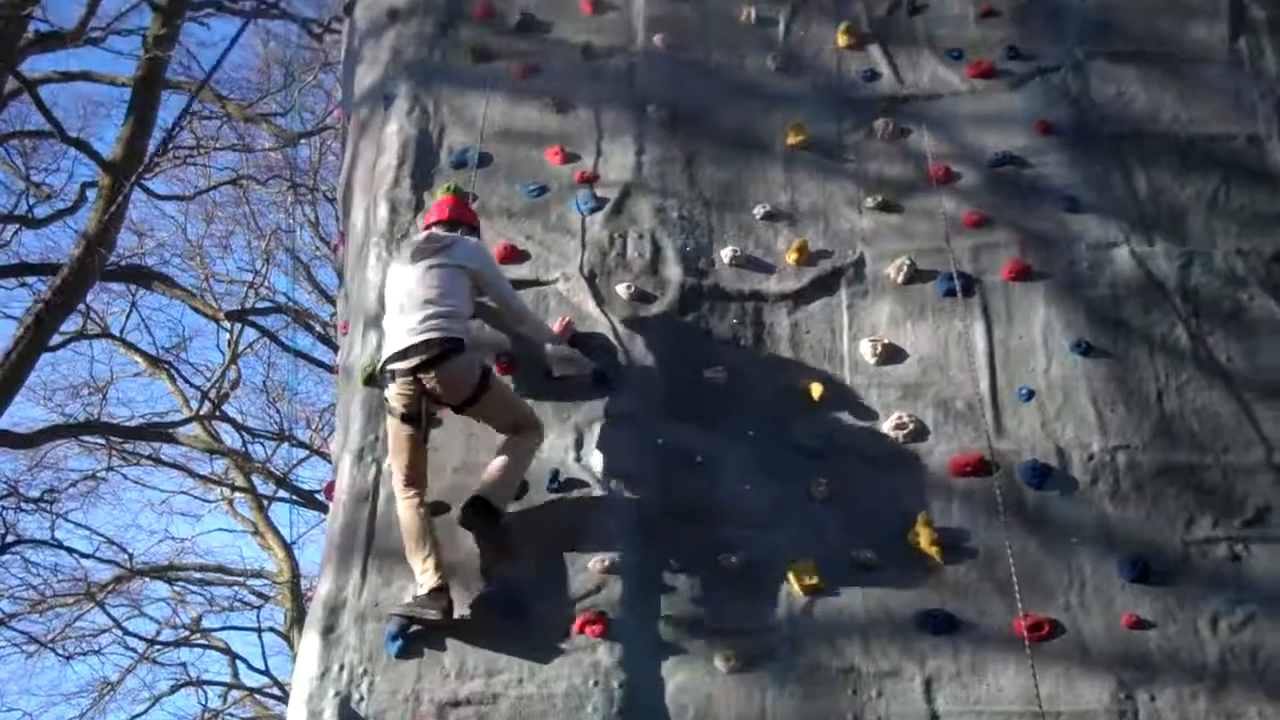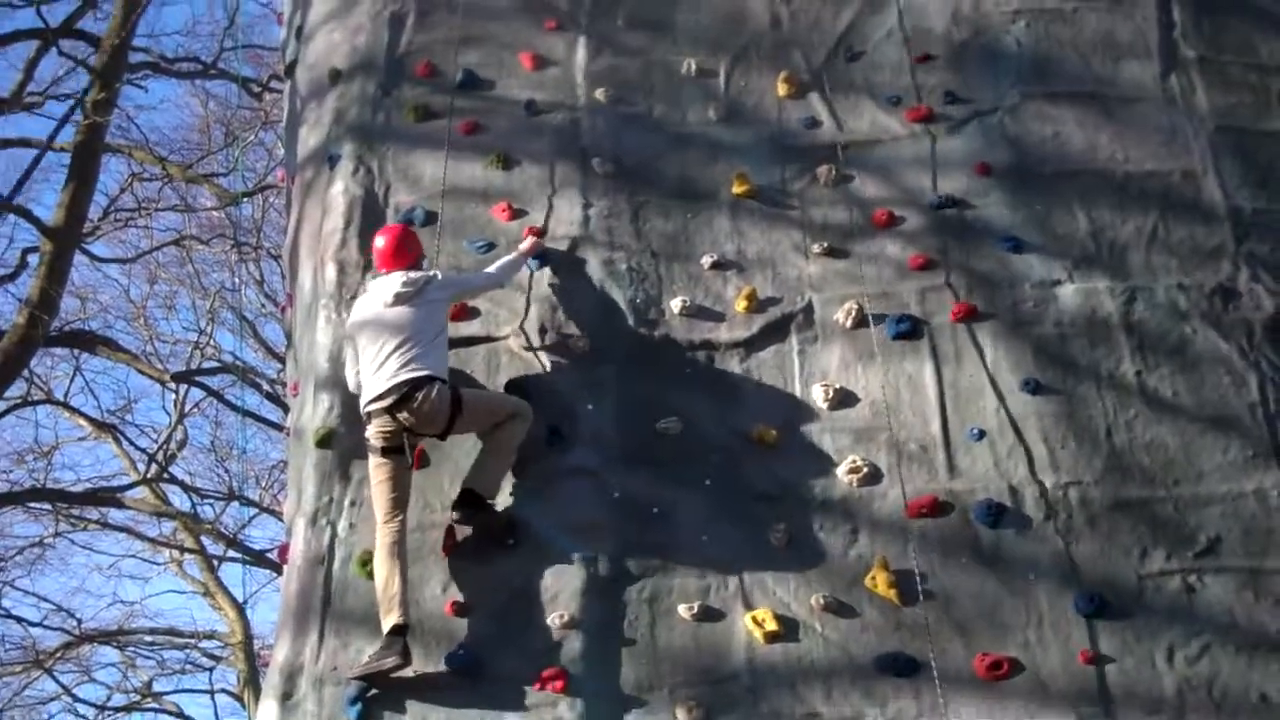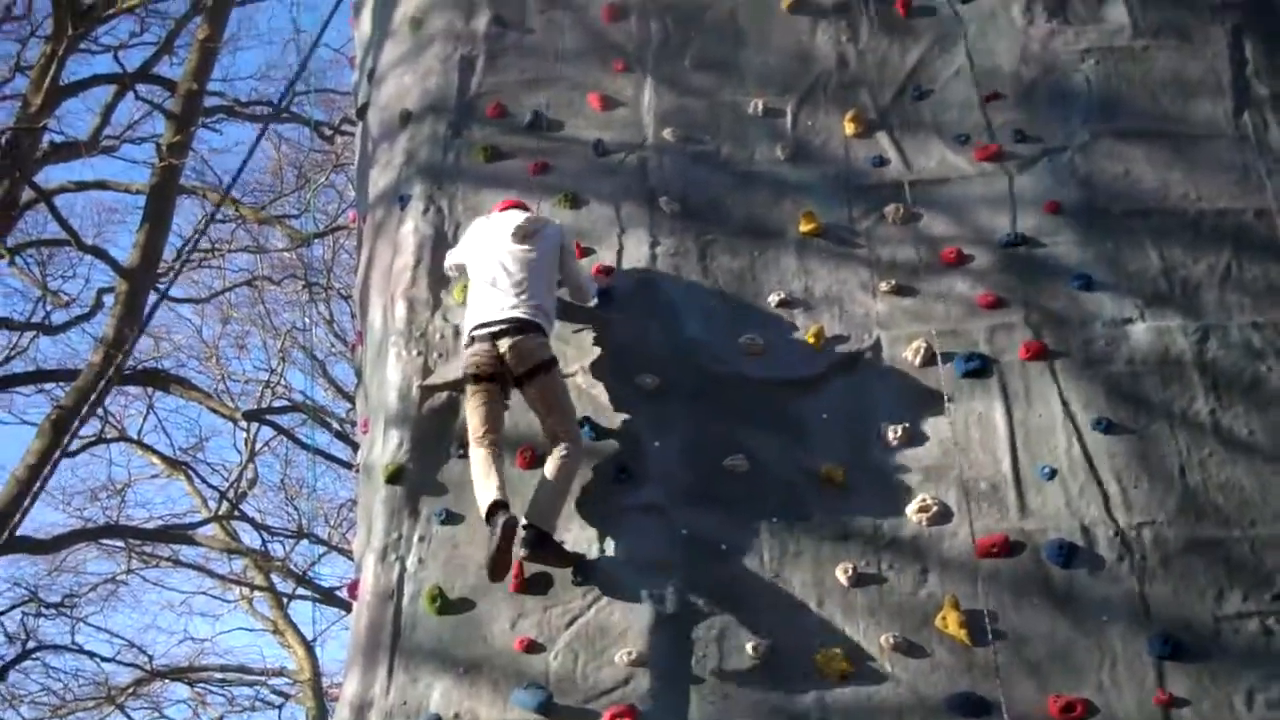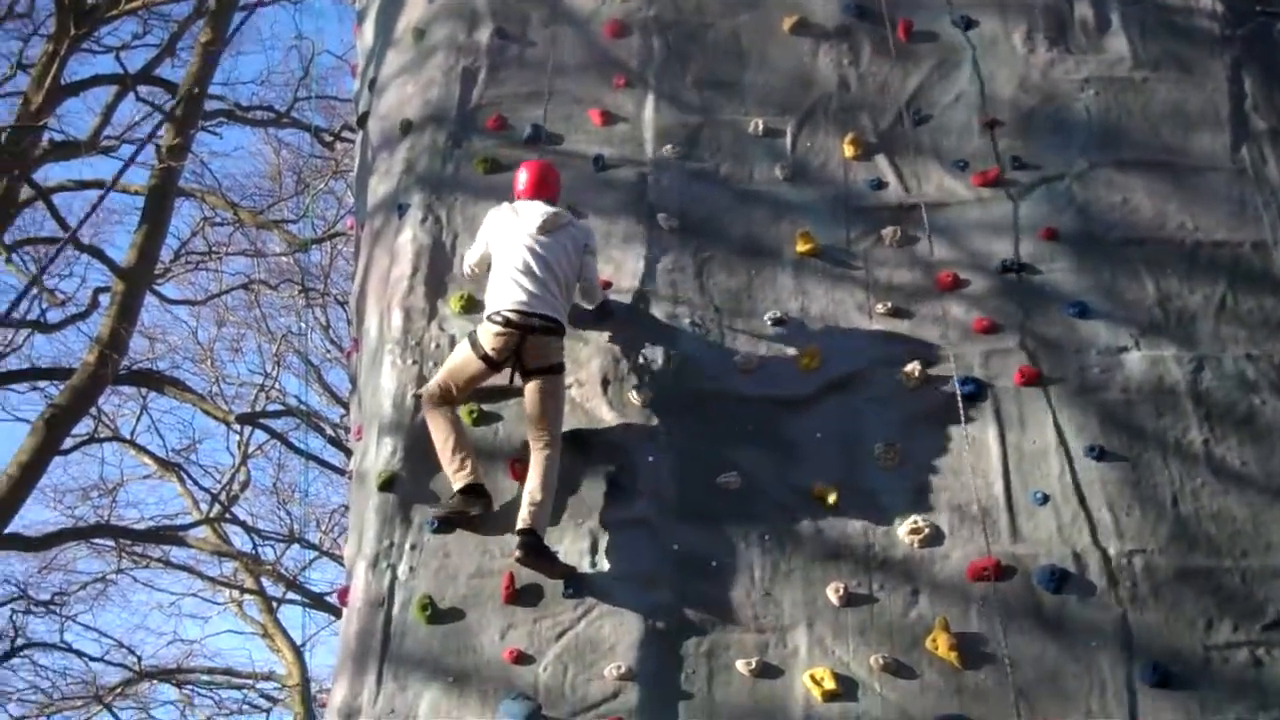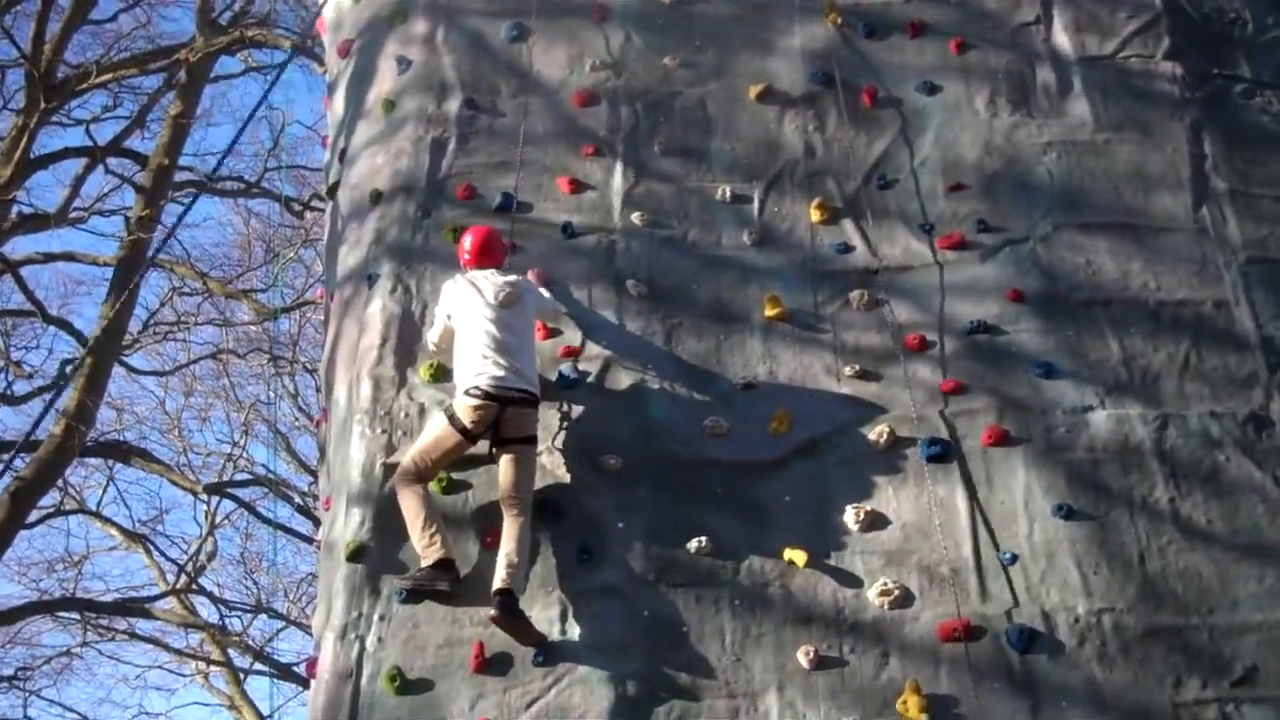
dt=1s
person 1, frame 1
left shoulder: (399, 260)
right shoulder: (468, 250)
right elbow: (514, 311)
right wrist: (551, 334)
left hip: (397, 373)
right hip: (447, 361)
left knee: (408, 490)
right knee: (527, 429)
left ankle: (433, 590)
right ankle: (483, 502)
person 1, frame 2
left shoulder: (359, 308)
right shoulder: (434, 285)
left elbow: (354, 381)
right elbow: (492, 277)
right wrist: (523, 252)
left hip: (379, 418)
right hip: (425, 398)
left knee: (389, 528)
right knee: (517, 412)
left ankle: (395, 636)
right ankle: (473, 499)
person 1, frame 3
left shoulder: (479, 227)
right shoulder: (553, 232)
left elbow: (451, 266)
right elbow: (584, 295)
right wrist: (594, 282)
left hip: (479, 341)
right hip: (526, 338)
left knee: (483, 444)
right knee: (566, 441)
left ankle: (498, 511)
right ankle: (537, 533)
person 1, frame 4
left shoulder: (501, 216)
right shoulder: (580, 231)
left elbow: (470, 268)
right elbow: (592, 295)
right wrist: (600, 299)
left hip: (501, 326)
right hip: (547, 336)
left knee: (435, 398)
right knee: (545, 443)
left ankle: (469, 489)
right ankle: (530, 535)
person 1, frame 5
left shoulder: (455, 289)
right shoulder: (525, 291)
left elbow: (437, 345)
right elbow: (552, 310)
left hip: (476, 400)
right hip: (523, 405)
left knee: (408, 476)
right knee: (518, 510)
left ankle: (438, 563)
right ankle: (506, 596)
